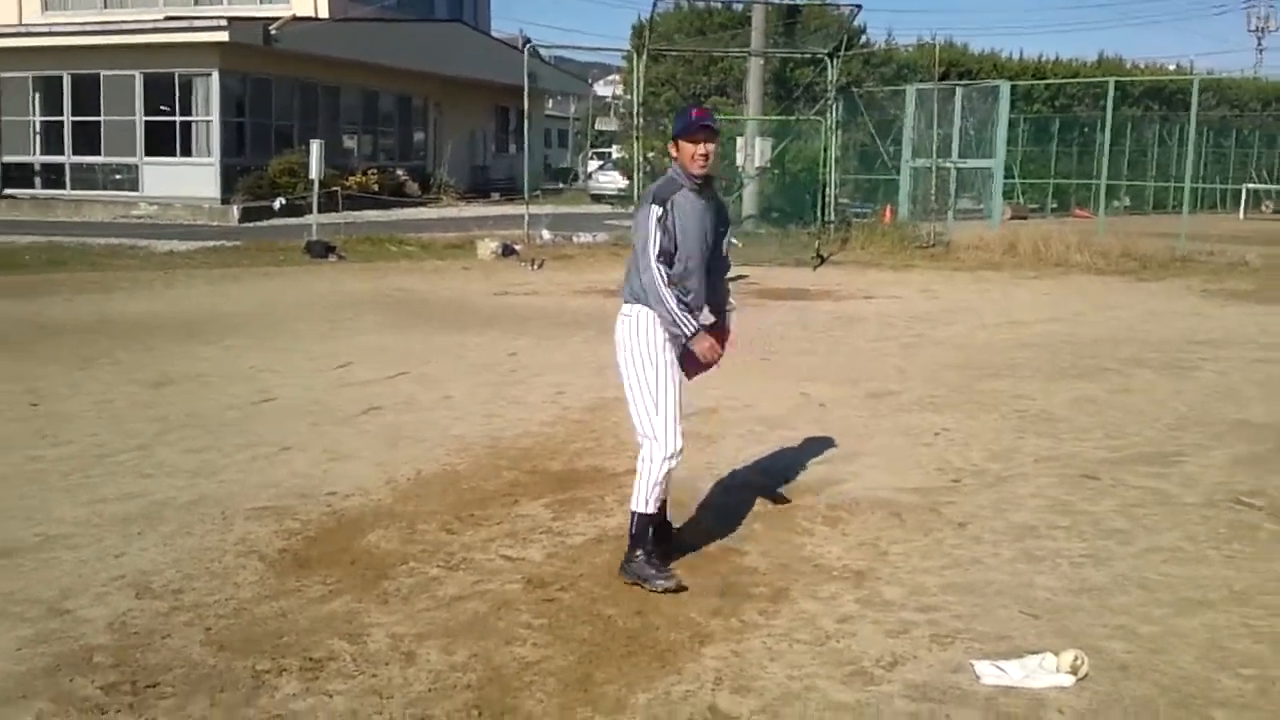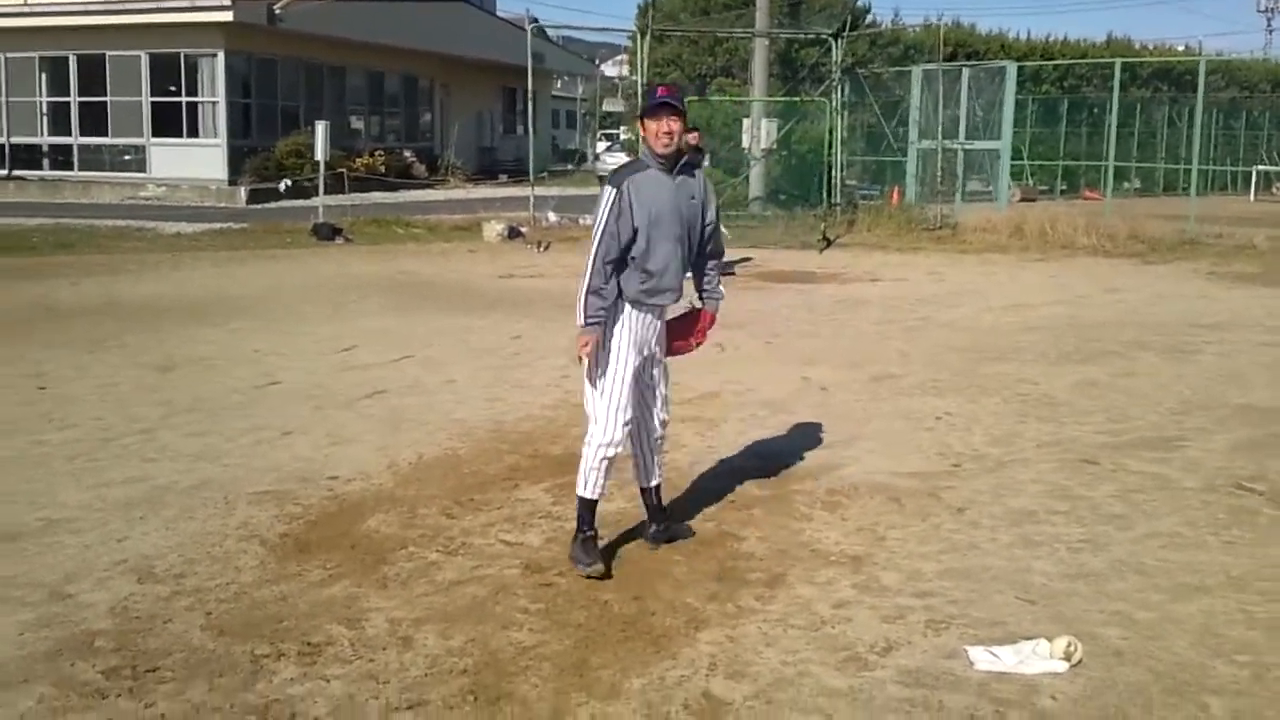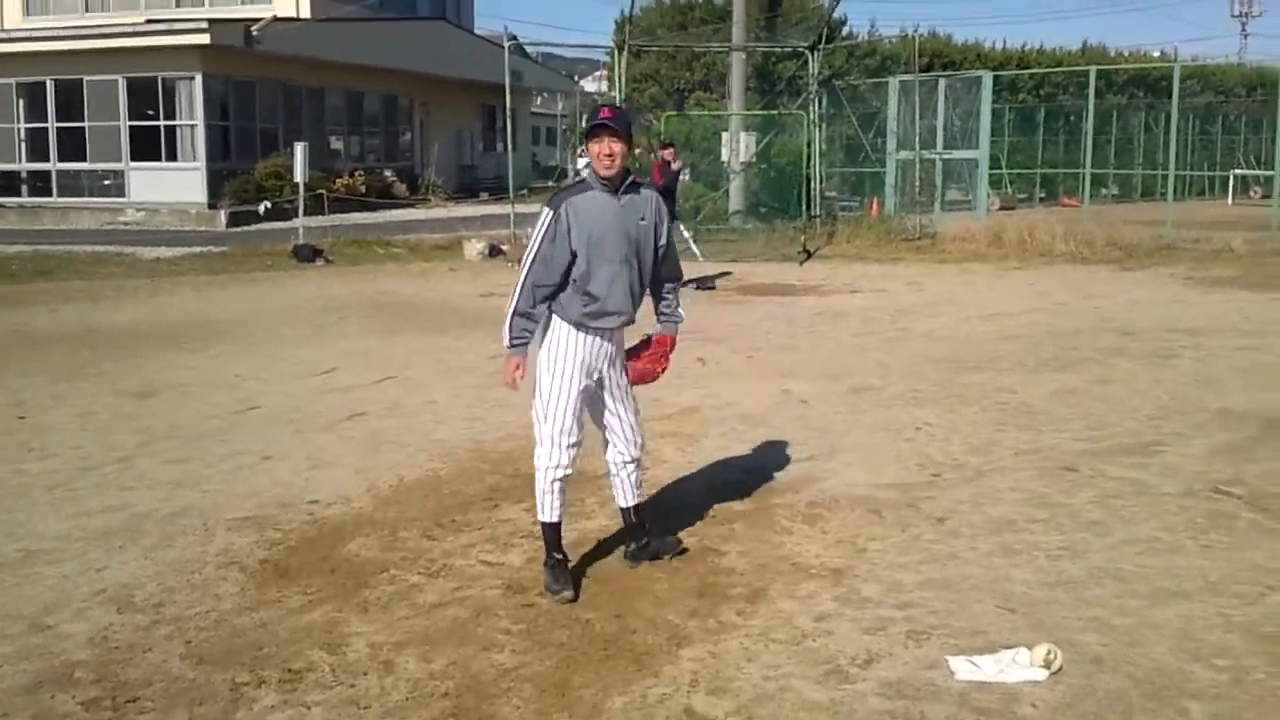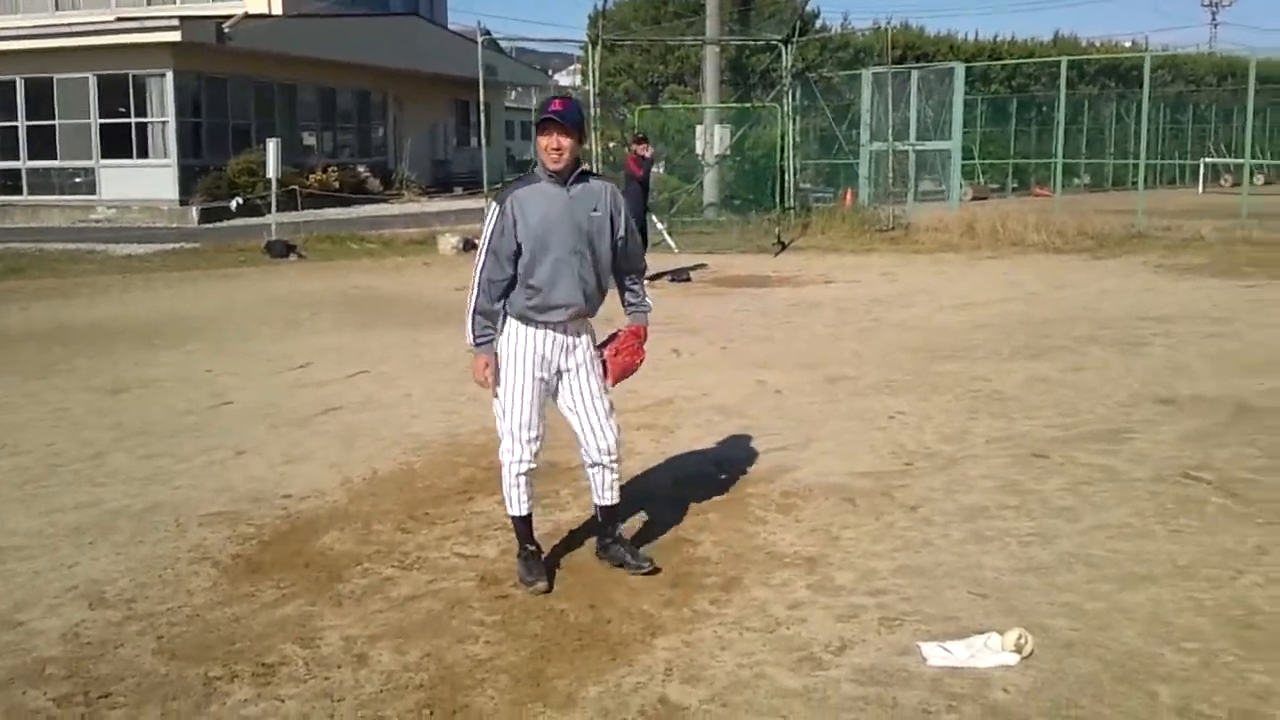
dt=0.2s
person 1, frame 1
left shoulder: (711, 200)
right shoulder: (663, 199)
left elbow: (715, 266)
right elbow: (655, 276)
left wrist: (722, 314)
right wrist: (696, 332)
left hip: (670, 328)
right hip: (648, 326)
left knee: (659, 438)
right knee: (664, 441)
left ankle: (658, 534)
right ankle: (638, 554)
person 1, frame 2
left shoulder: (697, 182)
right shoulder: (625, 183)
left elbow: (707, 248)
right elbow: (601, 258)
left wrist: (710, 299)
right wrist: (591, 324)
left hip: (656, 316)
right hip: (621, 316)
left knee: (651, 424)
right knee: (610, 428)
left ankle: (656, 518)
right ankle: (584, 533)
person 1, frame 3
left shoulder: (649, 203)
right shoulder: (567, 206)
left elbow: (664, 270)
right elbow: (535, 277)
left wrist: (669, 322)
right wrist: (517, 344)
left hip: (612, 340)
right hip: (568, 338)
left knee: (625, 445)
right knee: (556, 454)
left ankle: (637, 537)
right ankle: (554, 558)
person 1, frame 4
left shoulder: (604, 195)
right shoulder: (514, 200)
left elbow: (628, 261)
right elbow: (490, 275)
left wrist: (637, 315)
right wrist: (482, 344)
left hip: (577, 336)
right hip: (524, 337)
left knee: (603, 442)
right knee: (519, 450)
left ankle: (608, 538)
right ankle: (528, 549)
